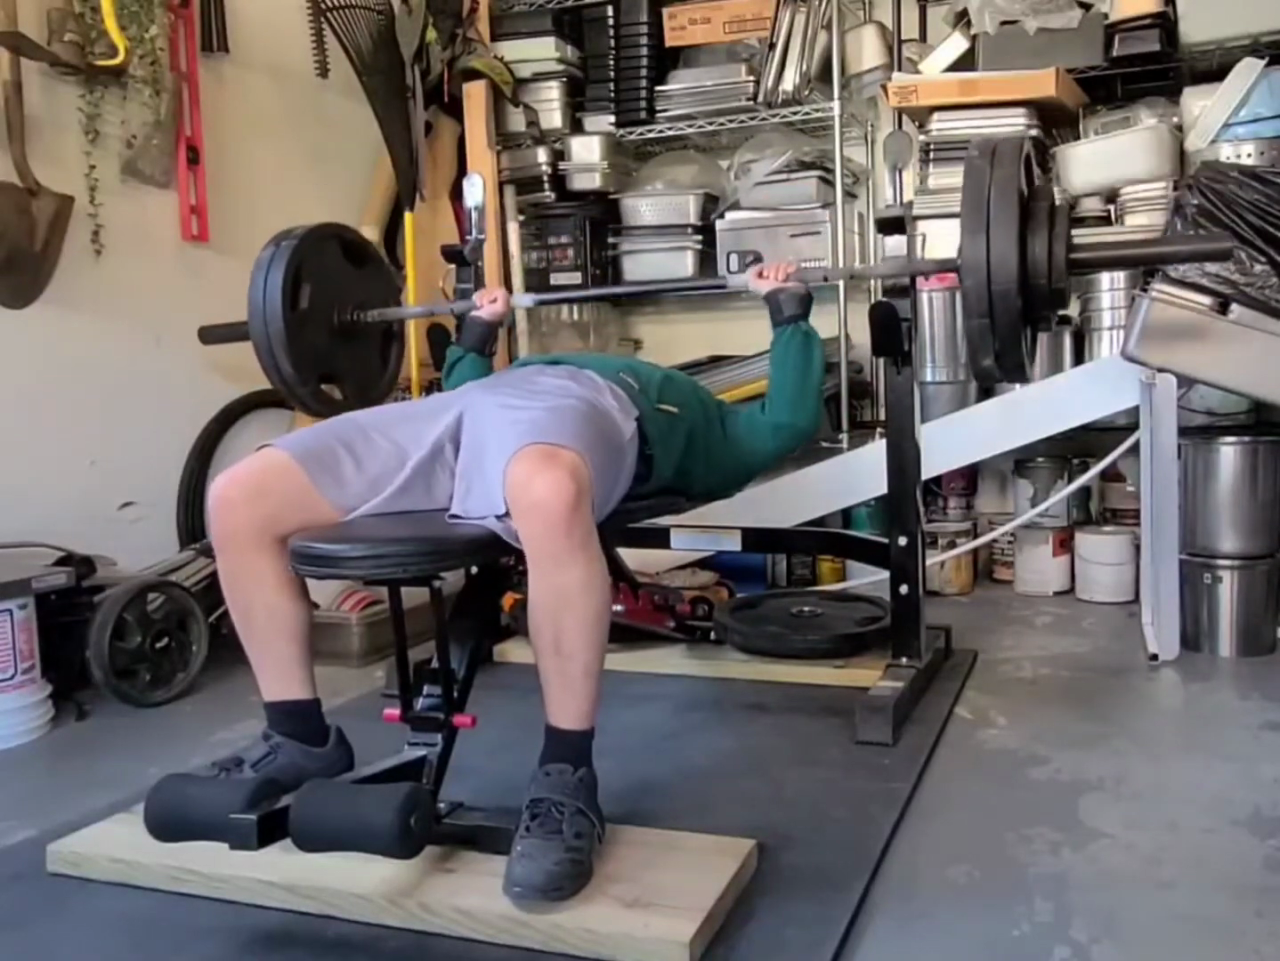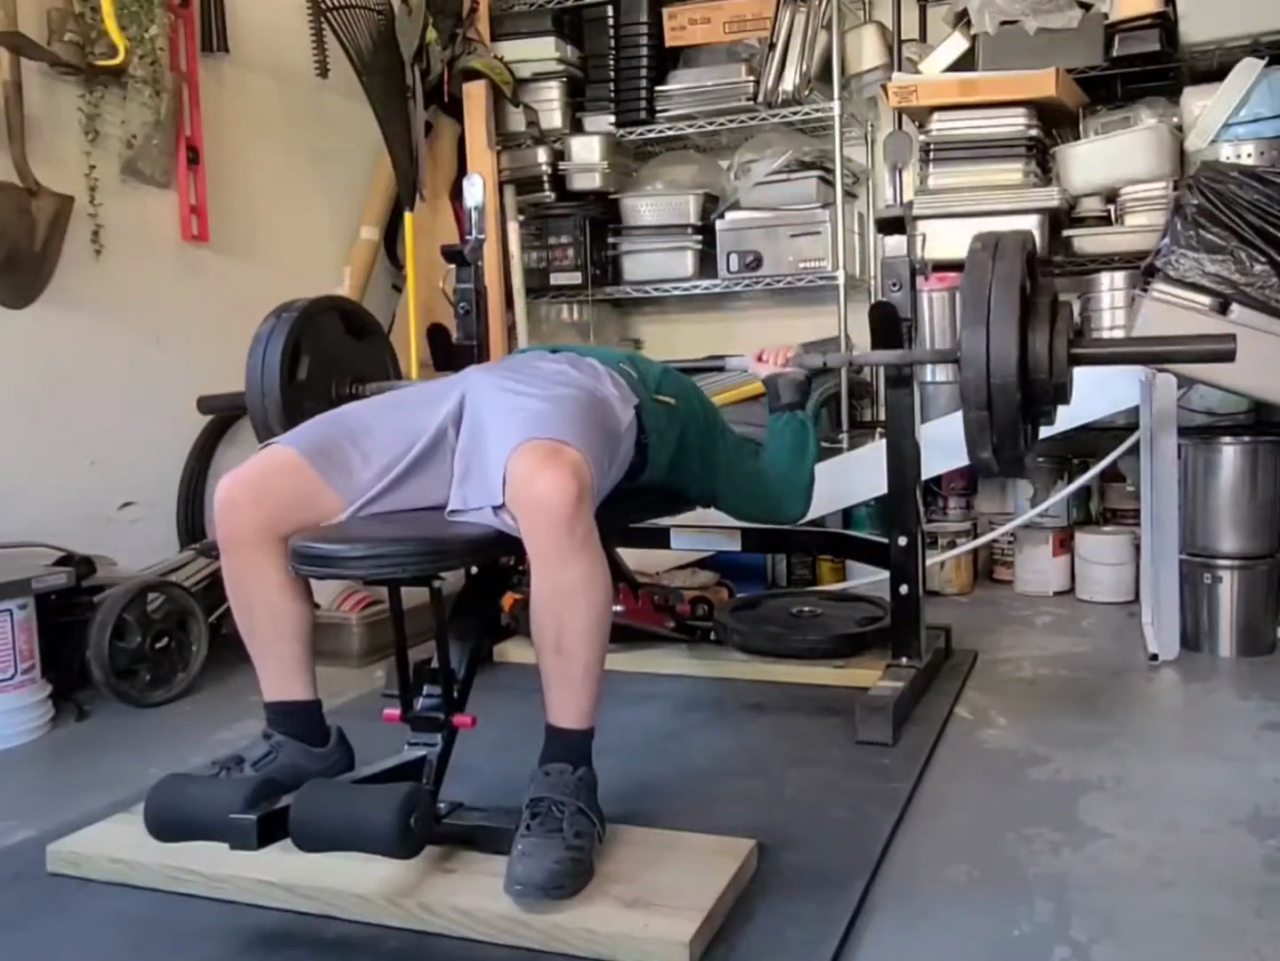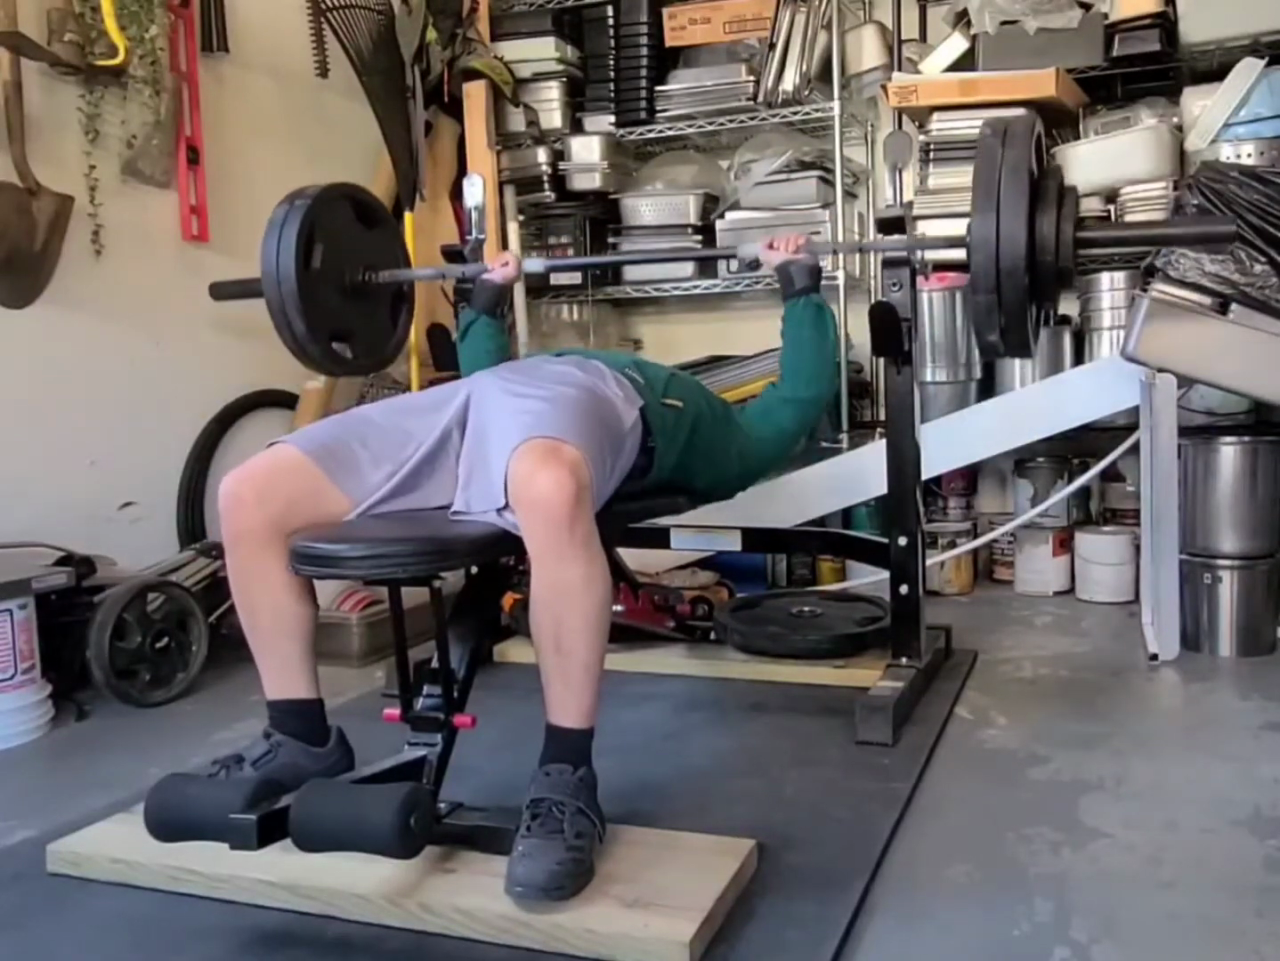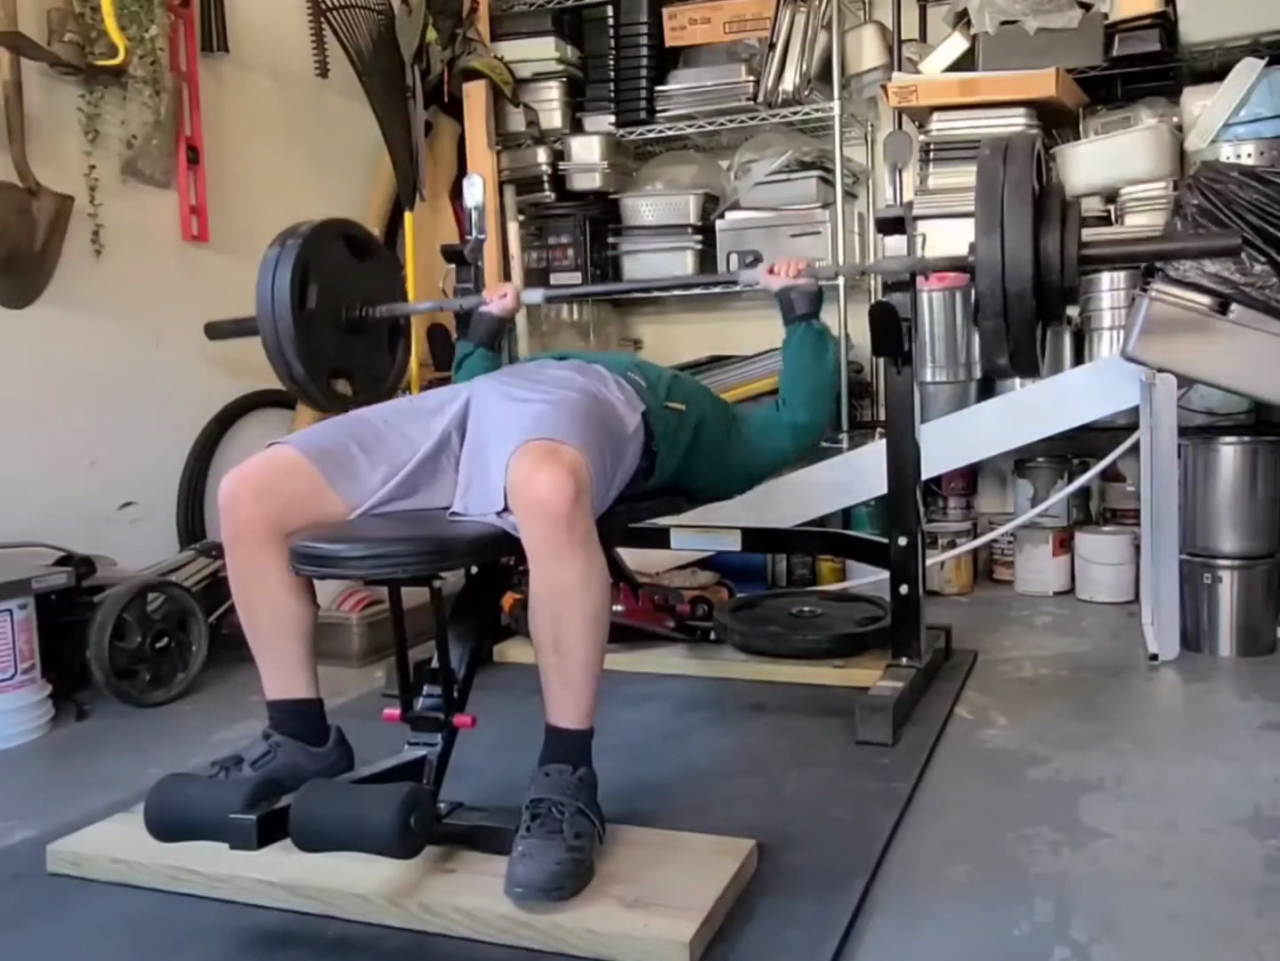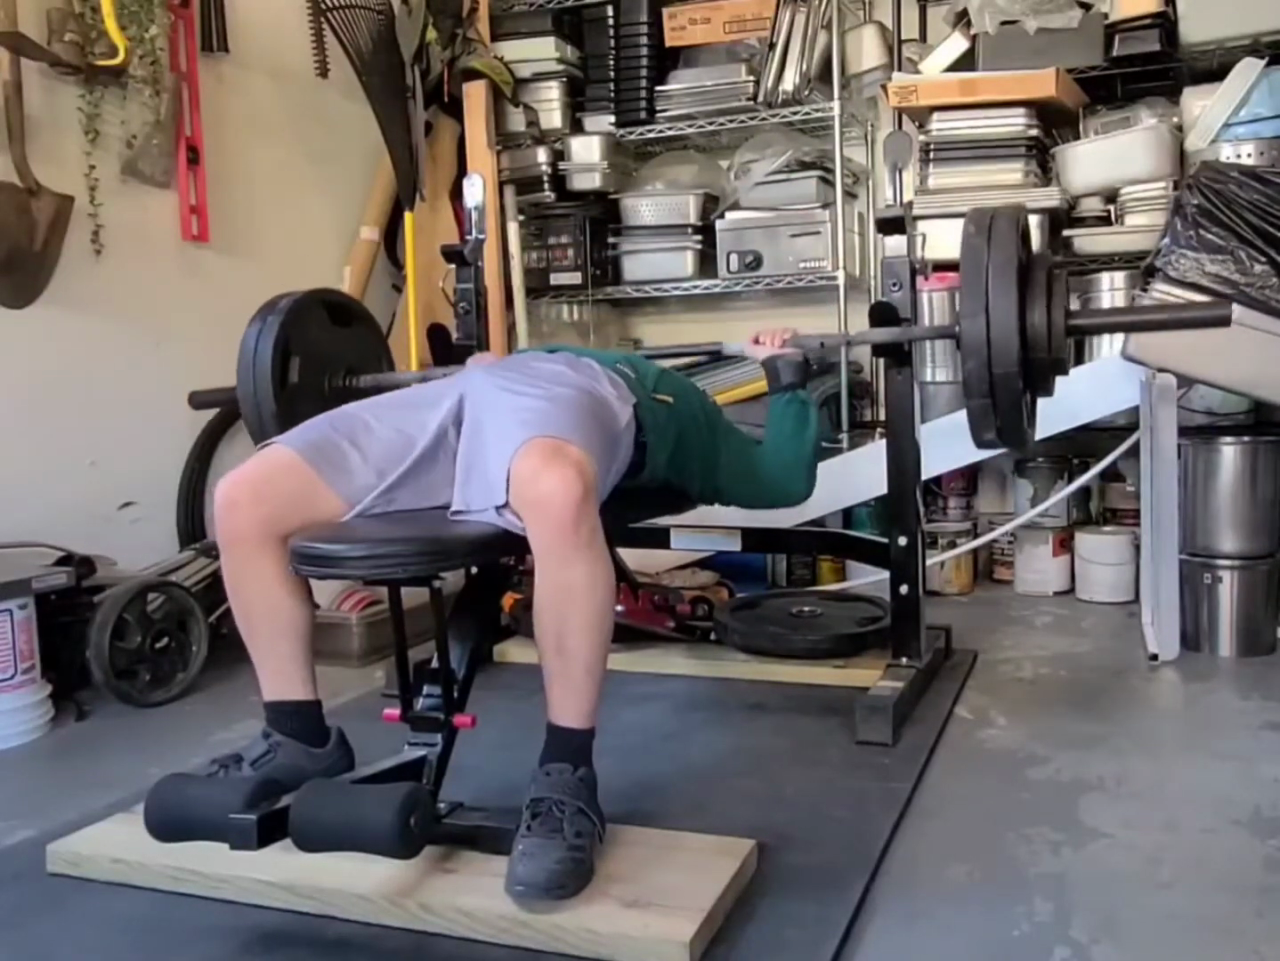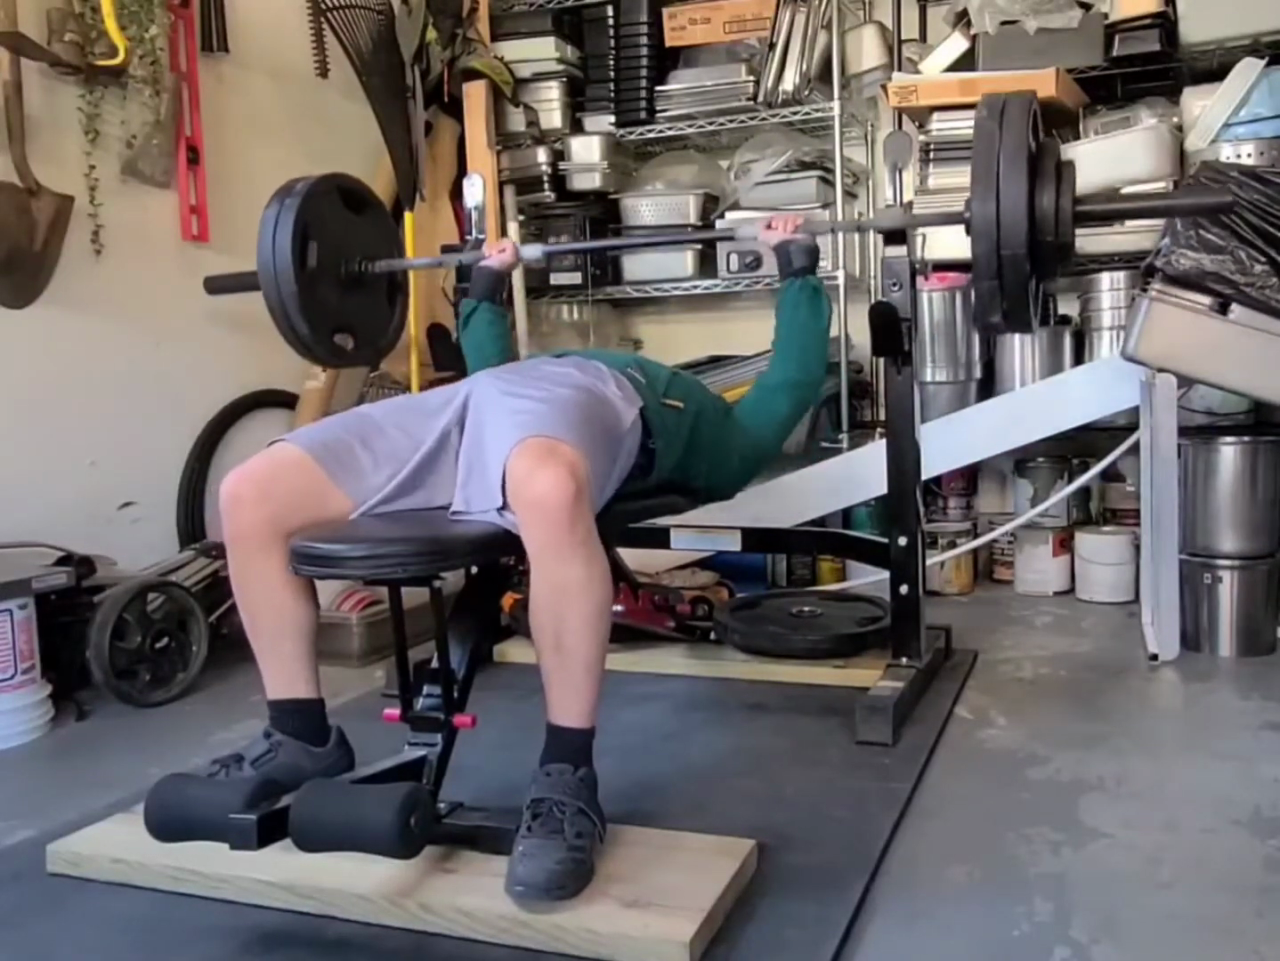
dt=0.5s
person 1, frame 1
left shoulder: (710, 430)
left elbow: (790, 423)
left wrist: (787, 310)
right wrist: (476, 332)
left knee: (548, 497)
right knee: (238, 501)
left ankle: (566, 781)
right ankle: (302, 742)
person 1, frame 2
left shoulder: (697, 428)
left elbow: (781, 497)
left wrist: (786, 391)
right wrist: (477, 377)
left knee: (551, 491)
right knee: (243, 502)
left ankle: (565, 779)
right ankle: (302, 742)
person 1, frame 3
left shoulder: (724, 436)
left elbow: (804, 400)
right elbow: (487, 373)
left wrist: (800, 287)
right wrist: (487, 299)
left knee: (550, 493)
right knee: (247, 496)
left ankle: (566, 780)
right ankle: (301, 742)
person 1, frame 4
left shoulder: (722, 438)
left elbow: (802, 418)
right elbow: (483, 389)
left wrist: (799, 307)
right wrist: (485, 327)
left knee: (547, 492)
right knee: (247, 497)
left ankle: (566, 780)
right ankle: (302, 741)
person 1, frame 5
left shoulder: (702, 428)
left elbow: (787, 479)
left wrist: (786, 377)
right wrist: (476, 374)
left knee: (555, 494)
right knee: (244, 499)
left ankle: (566, 780)
right ankle: (301, 741)
person 1, frame 6
left shoulder: (721, 436)
left elbow: (795, 379)
right elbow: (491, 369)
left wrist: (796, 266)
right wrist: (486, 284)
left knee: (550, 494)
right knee: (249, 498)
left ankle: (566, 781)
right ankle: (302, 740)
